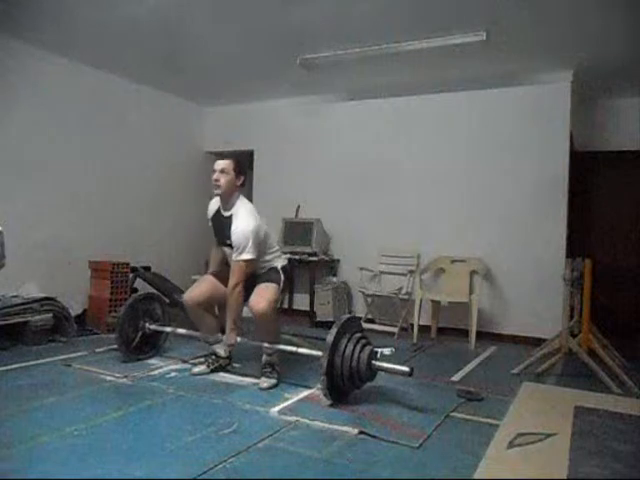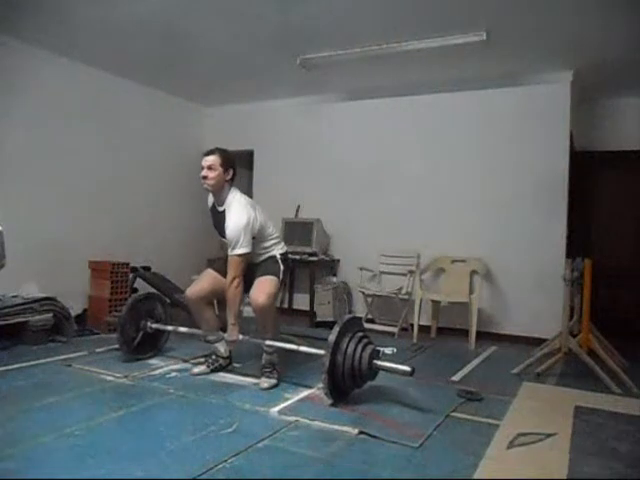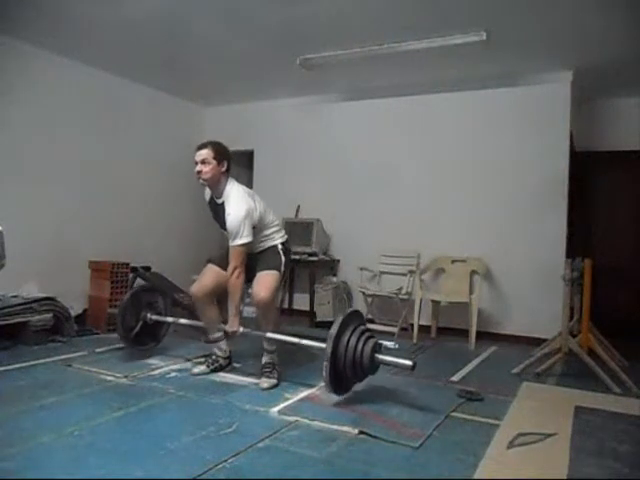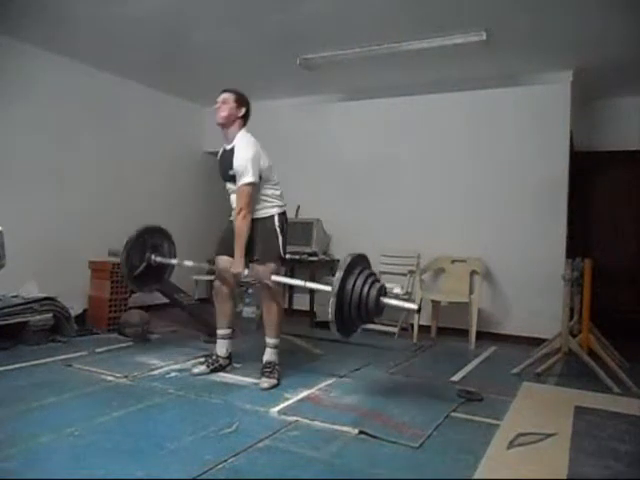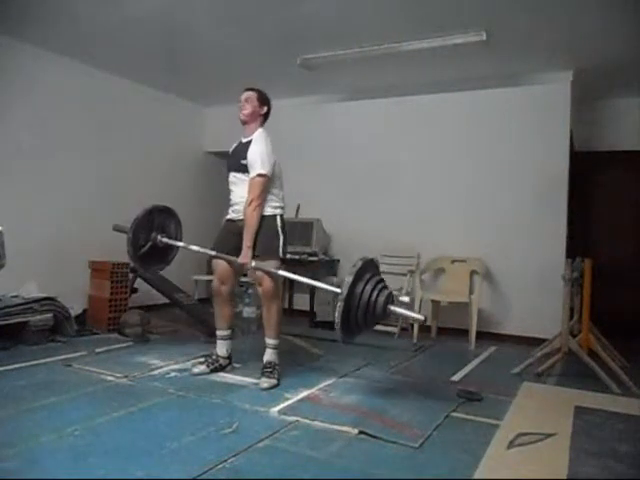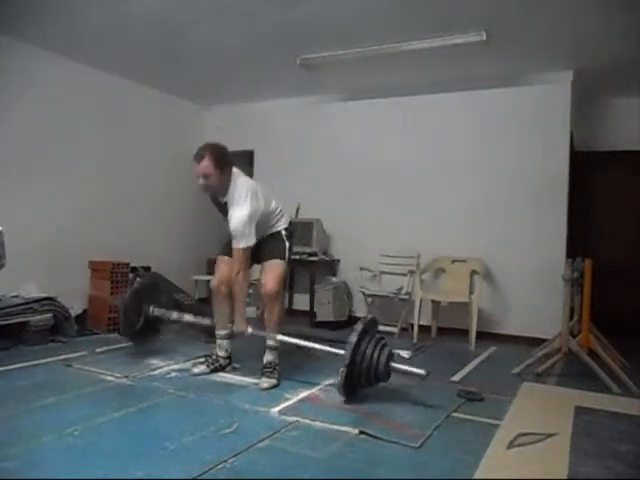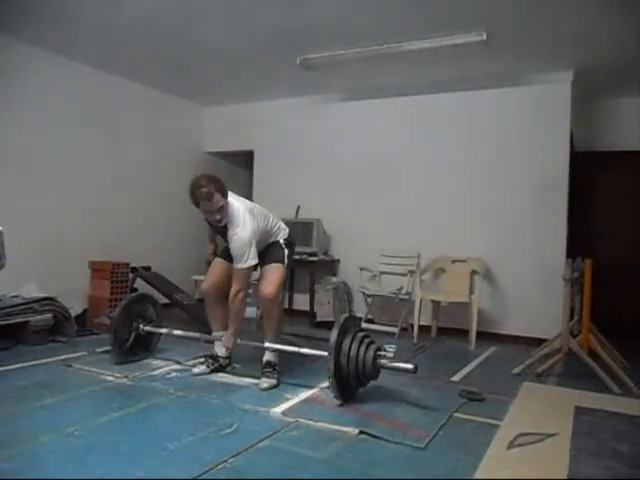
dt=0.7s
person 1, frame 1
left shoulder: (245, 222)
right shoulder: (214, 206)
left elbow: (236, 284)
right elbow: (218, 244)
left wrist: (231, 329)
right wrist: (210, 277)
left hip: (268, 270)
right hip: (236, 266)
left knee: (260, 307)
right knee: (192, 299)
left ankle: (270, 361)
right ankle: (221, 353)
person 1, frame 2
left shoulder: (238, 215)
right shoulder: (213, 199)
left elbow: (235, 279)
left wrist: (233, 325)
left hip: (269, 257)
right hip: (239, 257)
left knee: (260, 301)
right knee: (194, 295)
left ankle: (270, 360)
right ankle: (221, 353)
person 1, frame 3
left shoulder: (238, 206)
right shoulder: (210, 192)
left elbow: (236, 269)
left wrist: (234, 317)
right wrist: (220, 255)
left hip: (270, 247)
right hip: (240, 247)
left knee: (262, 296)
right knee: (199, 291)
left ankle: (270, 361)
right ankle: (221, 354)
person 1, frame 4
left shoulder: (246, 149)
right shoulder: (224, 149)
left elbow: (245, 208)
left wrist: (240, 258)
right wrist: (233, 255)
left hip: (267, 219)
right hip: (241, 219)
left knee: (267, 288)
right knee: (221, 284)
left ankle: (270, 361)
right ankle: (222, 355)
person 1, frame 5
left shoulder: (261, 145)
right shoulder: (237, 146)
left elbow: (255, 201)
left wrist: (247, 248)
right wrist: (237, 237)
left hip: (265, 221)
right hip: (234, 220)
left knee: (267, 288)
right knee: (220, 286)
left ankle: (270, 361)
right ankle: (222, 354)
person 1, frame 6
left shoulder: (241, 208)
right shoulder: (216, 179)
left elbow: (241, 270)
left wrist: (240, 319)
left hip: (273, 232)
right hip: (246, 233)
left knee: (270, 289)
right knee: (219, 285)
left ankle: (270, 360)
right ankle: (222, 354)
person 1, frame 7
left shoulder: (242, 229)
right shoulder: (210, 204)
left elbow: (239, 290)
left wrist: (232, 334)
right wrist: (212, 241)
left hip: (274, 241)
right hip: (237, 245)
left knee: (268, 293)
right knee: (210, 288)
left ankle: (270, 360)
right ankle: (220, 354)
